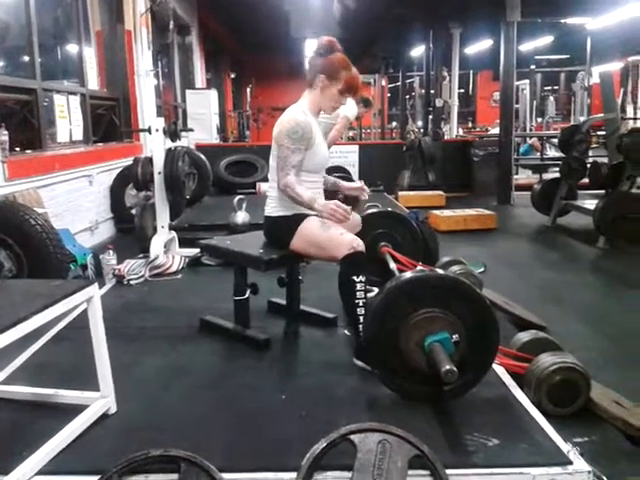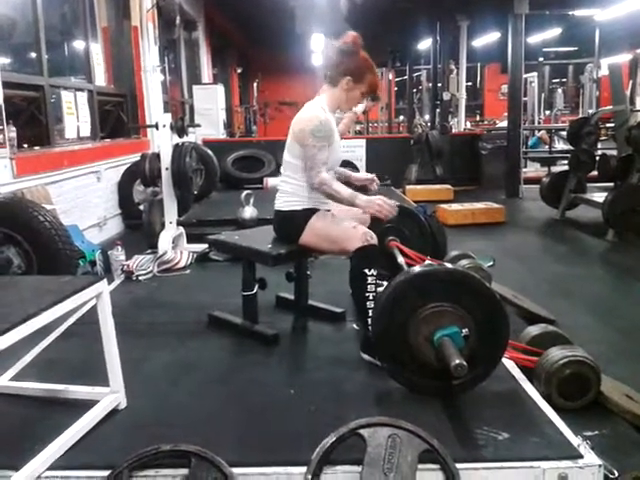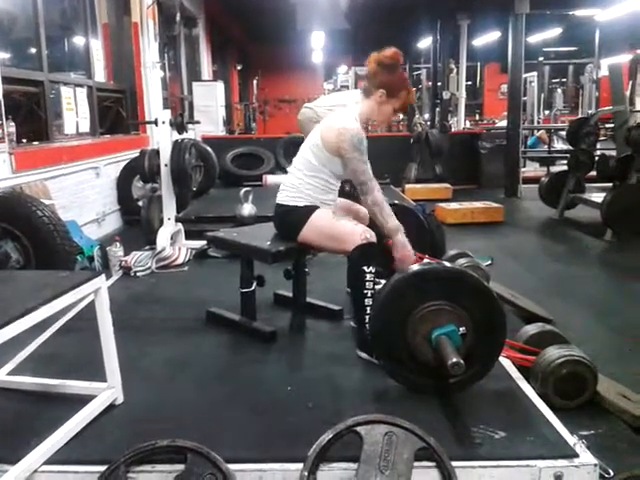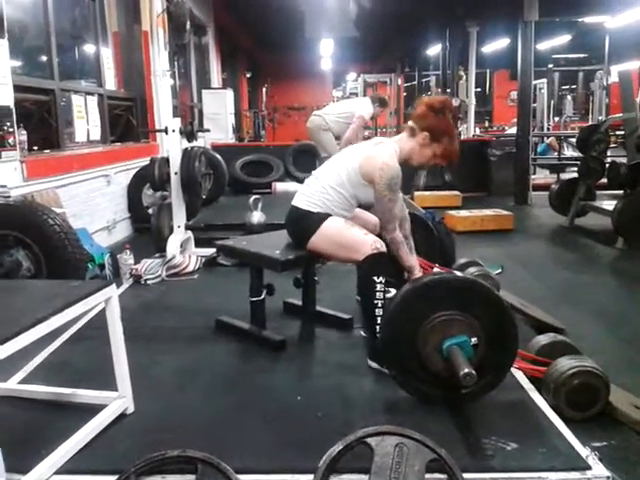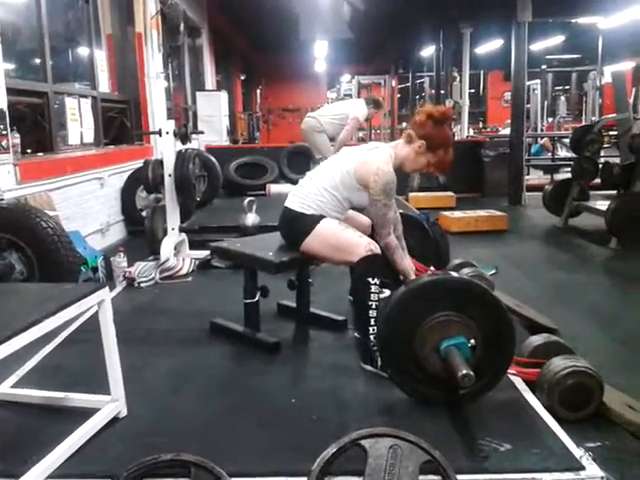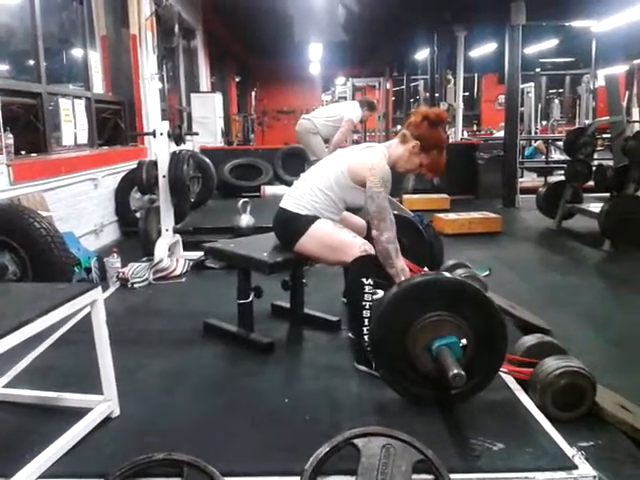
dt=0.4s
person 1, frame 1
left shoulder: (309, 119)
right shoulder: (297, 121)
right elbow: (286, 182)
left wrist: (341, 185)
right wrist: (319, 204)
left hip: (303, 214)
right hip: (285, 219)
left knee: (358, 223)
right knee: (351, 249)
left ankle: (360, 293)
right ankle: (364, 348)
person 1, frame 2
left shoulder: (321, 113)
right shoulder: (317, 119)
right elbow: (317, 179)
left wrist: (353, 176)
right wrist: (365, 199)
left hip: (310, 207)
right hip: (295, 214)
left knee: (369, 218)
right knee: (364, 242)
left ankle: (370, 295)
right ankle: (371, 343)
person 1, frame 3
left shoulder: (348, 118)
right shoulder: (349, 130)
left elbow: (367, 186)
right elbow: (368, 192)
left wrist: (392, 227)
right wrist: (398, 239)
left hip: (313, 202)
right hip: (295, 210)
left knee: (373, 221)
right knee: (364, 241)
left ankle: (371, 297)
right ankle: (368, 341)
person 1, frame 4
left shoulder: (386, 147)
right shoulder: (387, 165)
left elbow: (399, 215)
right elbow: (392, 230)
left wrist: (412, 258)
right wrist: (414, 272)
left hip: (320, 209)
right hip: (307, 217)
left knee: (380, 231)
right knee: (374, 250)
left ankle: (378, 308)
right ankle: (380, 352)
person 1, frame 5
left shoulder: (382, 152)
right shoulder: (382, 169)
left elbow: (392, 217)
right elbow: (386, 236)
left wrist: (405, 258)
right wrist: (409, 276)
left hip: (312, 210)
right hip: (300, 218)
left knee: (371, 230)
right knee: (368, 252)
left ankle: (363, 303)
right ankle: (371, 352)
person 1, frame 6
left shoulder: (377, 152)
right shoulder: (378, 167)
left elbow: (385, 217)
right elbow: (383, 233)
left wrist: (398, 260)
right wrist: (401, 280)
left hip: (307, 210)
right hip: (295, 219)
left knee: (365, 230)
right knee: (362, 252)
left ankle: (355, 297)
right ankle: (365, 352)
